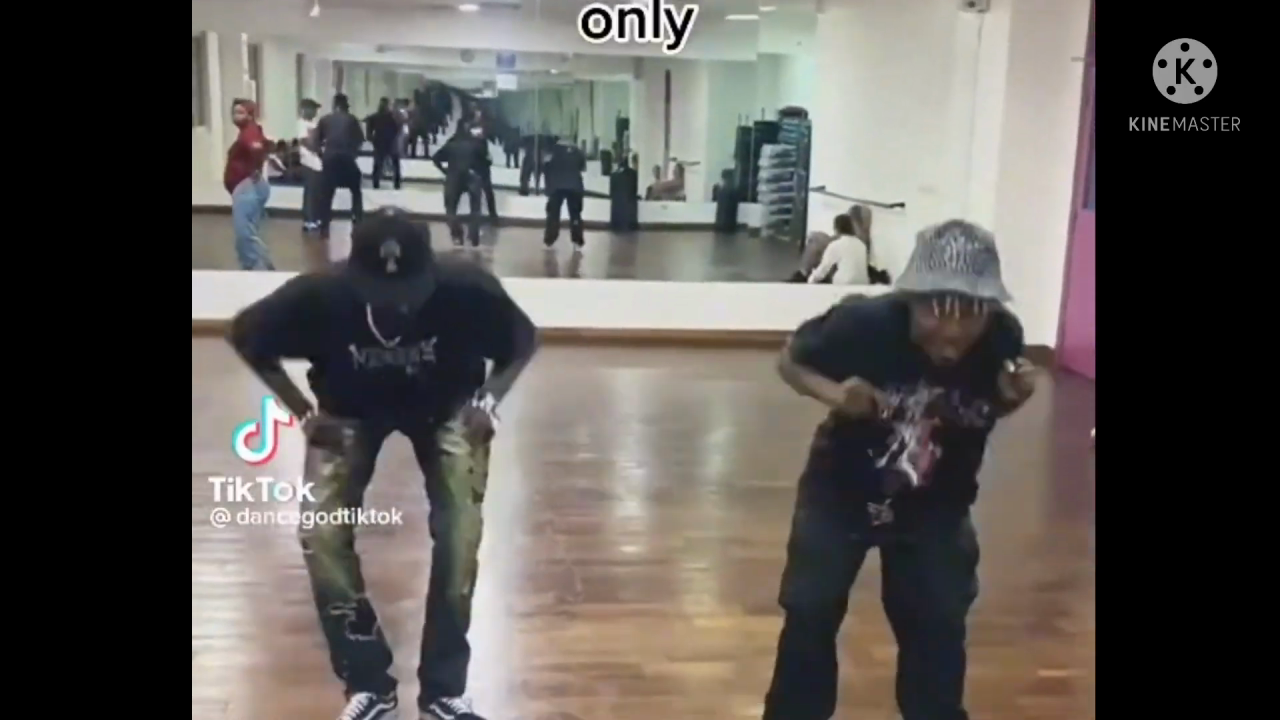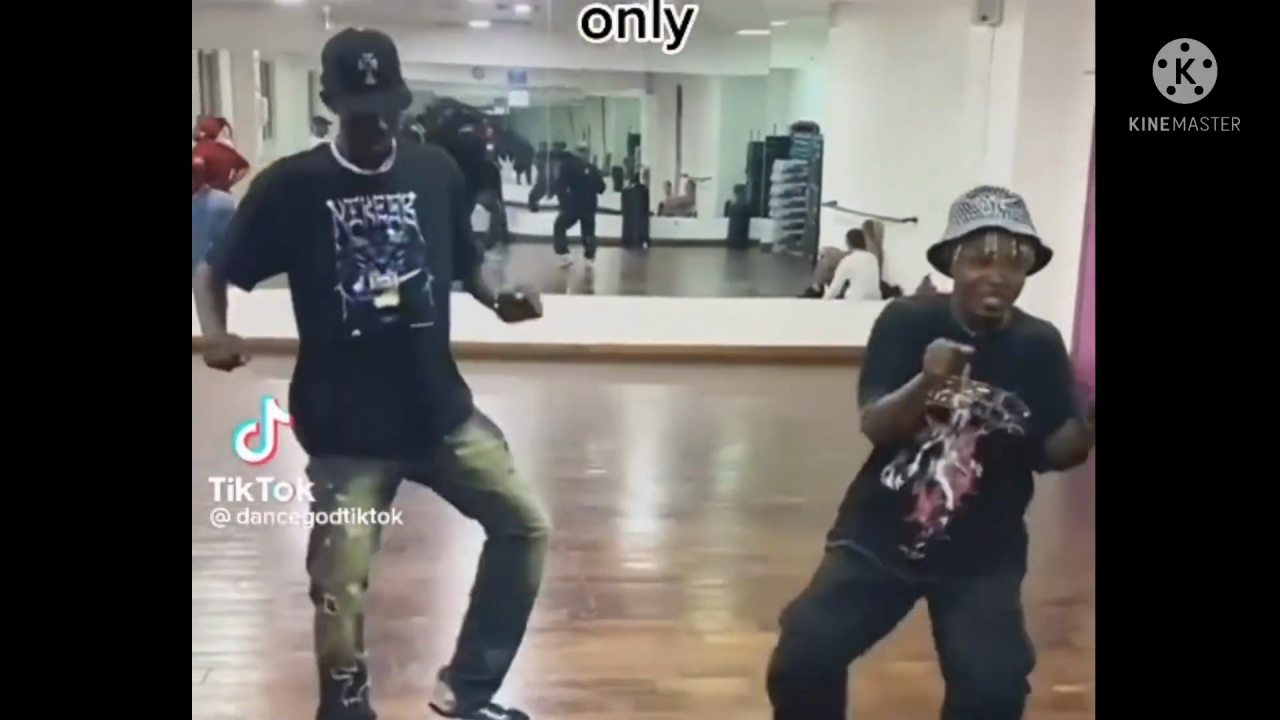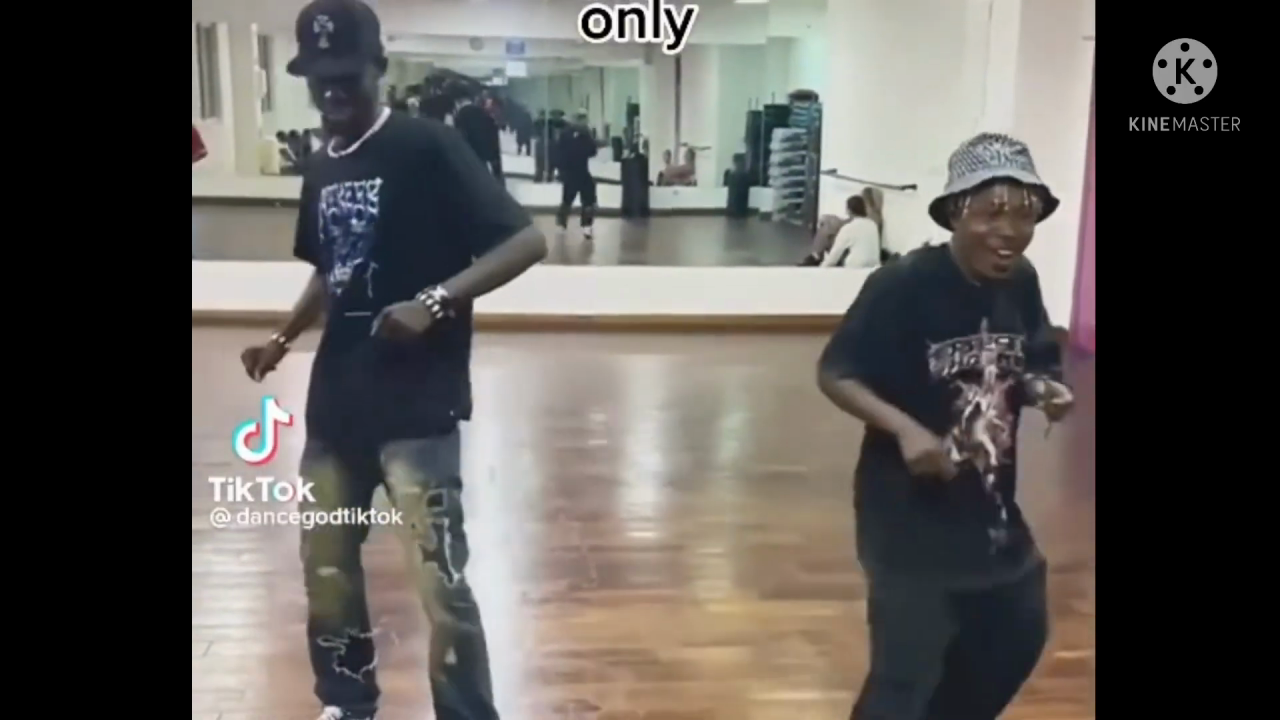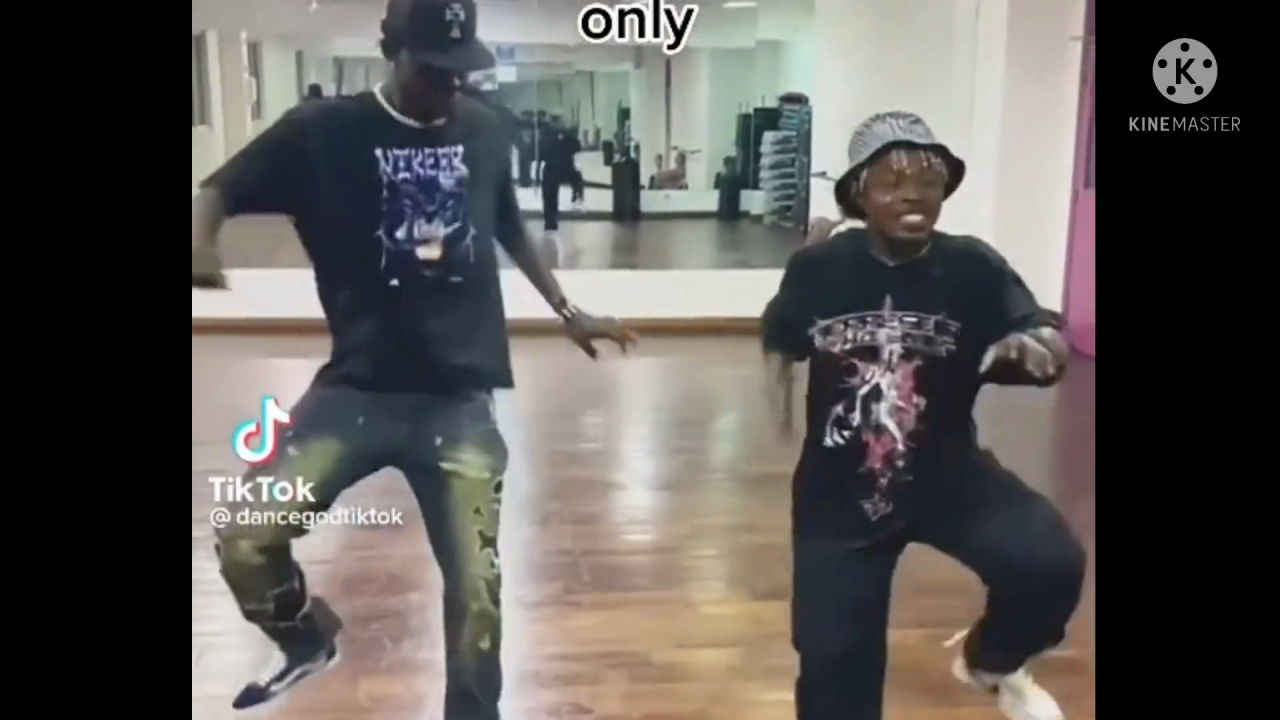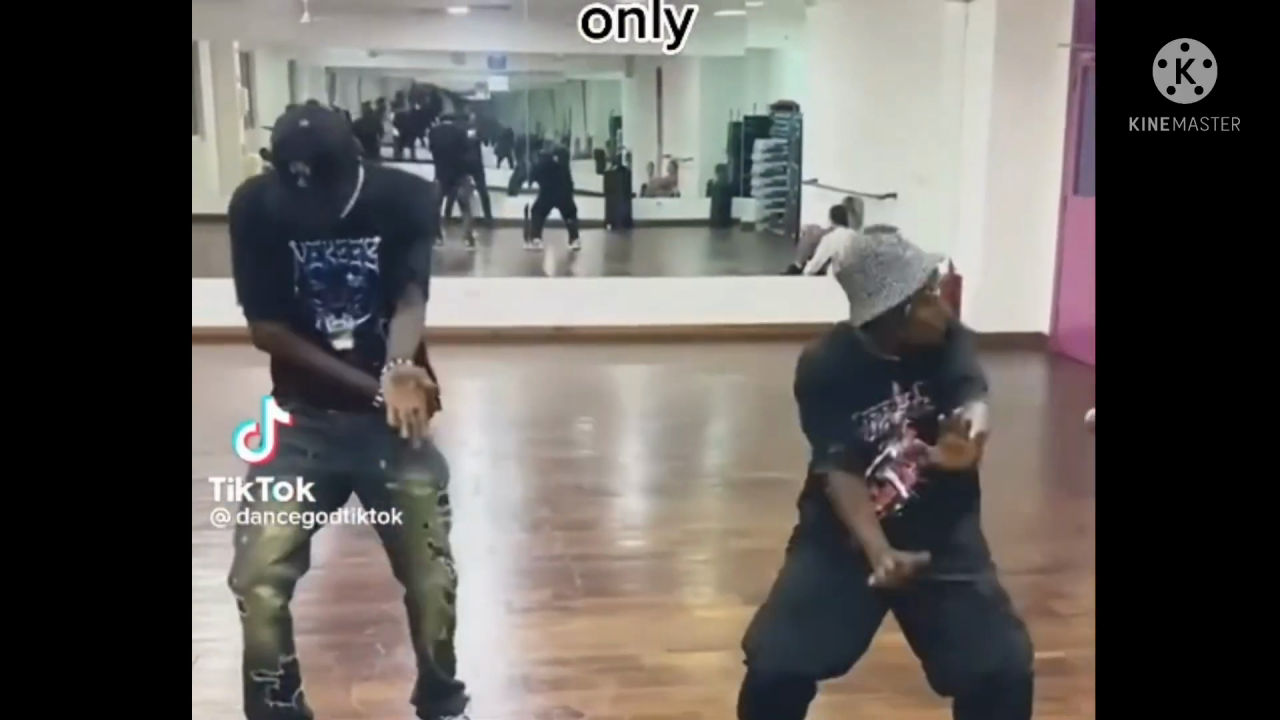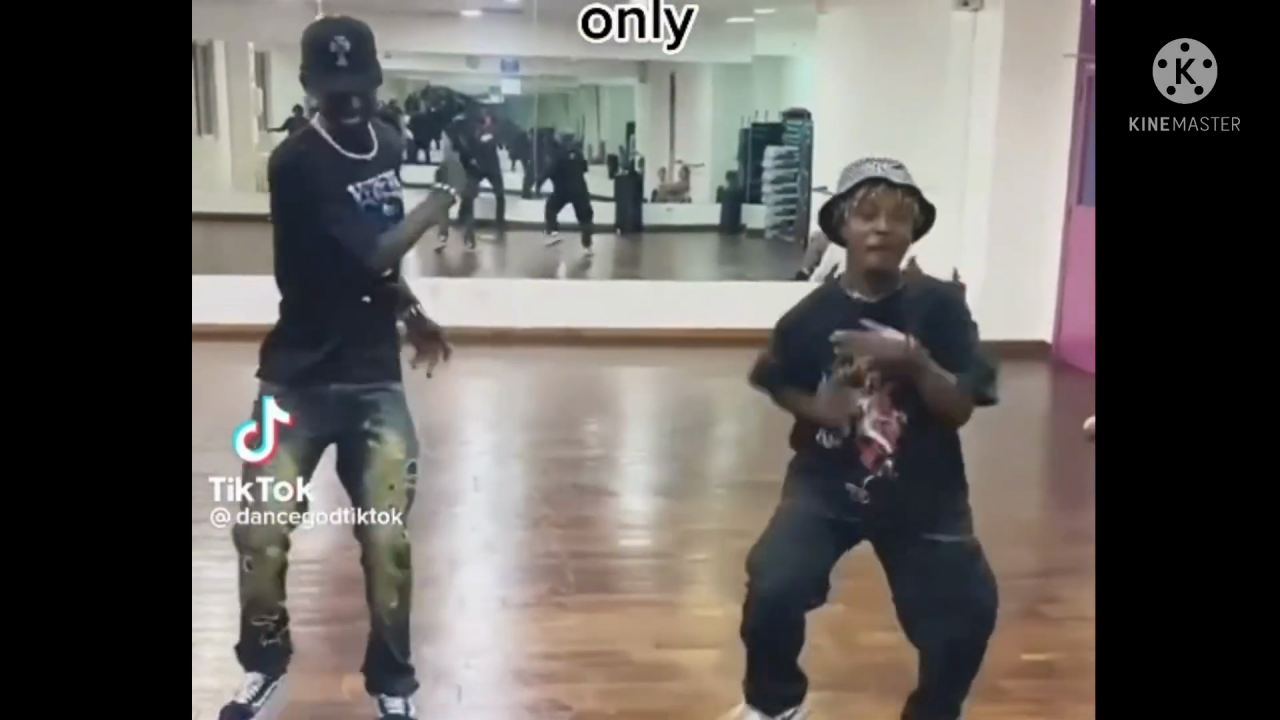
dt=0.7s
person 1, frame 1
left shoulder: (468, 291)
right shoulder: (320, 296)
left elbow: (523, 344)
right elbow: (244, 335)
left wrist: (486, 403)
right wrist: (302, 408)
left hip: (442, 406)
right hip: (352, 409)
left knee: (459, 537)
right knee: (322, 531)
person 1, frame 2
left shoulder: (436, 171)
right shoulder: (289, 186)
left elbow: (466, 265)
right elbow: (213, 272)
left wrist: (501, 299)
right wrist: (216, 333)
left hip: (440, 409)
right hip: (344, 427)
left knee: (525, 527)
right knee: (341, 591)
person 1, frame 3
left shoulder: (431, 150)
right shoulder: (321, 167)
left elbow: (527, 242)
left wrist: (434, 301)
right wrist: (281, 339)
left hip: (416, 403)
right hip: (338, 400)
left knee: (438, 584)
right knee: (326, 563)
person 1, frame 4
left shoulder: (482, 132)
right shoulder: (326, 131)
left elbow: (509, 227)
right elbow: (218, 191)
left wrist: (568, 310)
right wrist: (200, 245)
left hip: (457, 397)
right hip: (357, 385)
left knee: (476, 585)
right knee: (245, 537)
right ankle: (306, 641)
person 1, frame 5
left shoulder: (403, 199)
right shoulder: (254, 208)
left elbow: (412, 299)
right elbow: (267, 326)
left wrist: (400, 370)
right wrist: (370, 384)
left hip: (390, 420)
right hip: (306, 415)
left knee: (430, 581)
right knee: (259, 579)
person 1, frame 6
left shoulder: (384, 142)
right shoulder: (297, 164)
right elbow: (371, 254)
left wrist: (412, 312)
right wrist: (438, 202)
left hip: (374, 380)
right hip: (298, 377)
left knee: (387, 543)
right knee: (263, 534)
person 2, frame 1
left shoulder: (1003, 334)
right shoulder: (861, 321)
right elbow: (791, 362)
left wrist: (1015, 396)
right wrist: (830, 393)
left hip: (934, 509)
right hip: (842, 494)
left knee: (938, 627)
right knee: (810, 612)
person 2, frame 2
left shoulder: (1038, 347)
right shoulder: (905, 321)
left elbow: (1052, 453)
right elbow: (873, 426)
left wrist: (1087, 428)
right wrist: (925, 384)
left hip: (981, 557)
right hip: (878, 533)
right knee: (802, 658)
person 2, frame 3
left shoulder: (1020, 282)
right shoulder: (902, 285)
left elbow: (1039, 365)
right elbow: (836, 374)
left wrist: (1044, 390)
right wrist: (904, 429)
left hip: (988, 503)
right hip: (912, 505)
left knee: (1016, 637)
right knee: (911, 672)
person 2, frame 4
left shoulder: (972, 266)
right shoulder: (819, 266)
left elbow: (1051, 354)
right elbow: (778, 339)
left wrist: (1037, 344)
right wrist: (780, 380)
left hip: (943, 468)
right hip: (841, 490)
left knee: (1049, 563)
right knee: (833, 652)
left ankle: (992, 661)
person 2, frame 5
left shoulder: (944, 339)
right shoulder: (824, 365)
left elbow: (971, 398)
right elbow: (839, 472)
left wrist: (969, 436)
right wrist: (877, 553)
left hip: (942, 541)
right hip: (839, 544)
left knee: (1005, 670)
right knee: (775, 667)
person 2, frame 6
left shoulder: (940, 303)
right shoulder: (811, 316)
left elbow: (959, 408)
right elbow: (771, 382)
left wrist: (912, 360)
right wrist: (817, 407)
left hip: (923, 493)
right hip: (828, 484)
left knee: (968, 613)
right knee: (773, 591)
